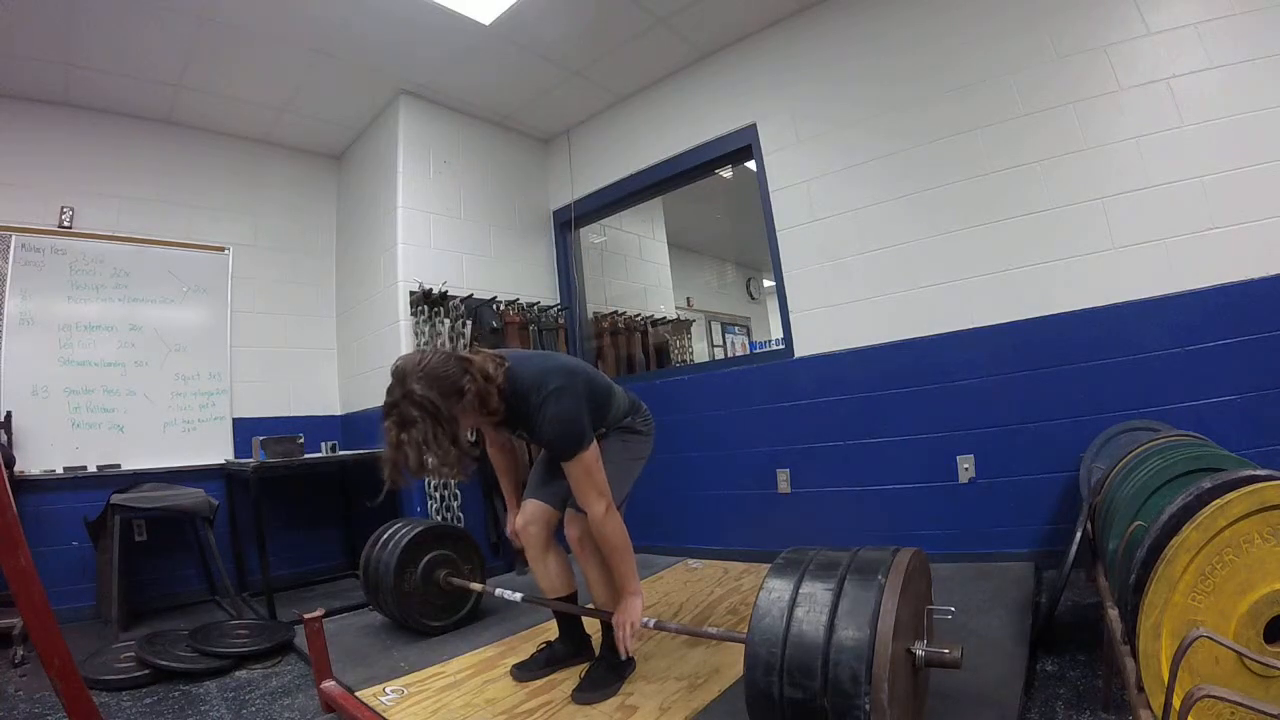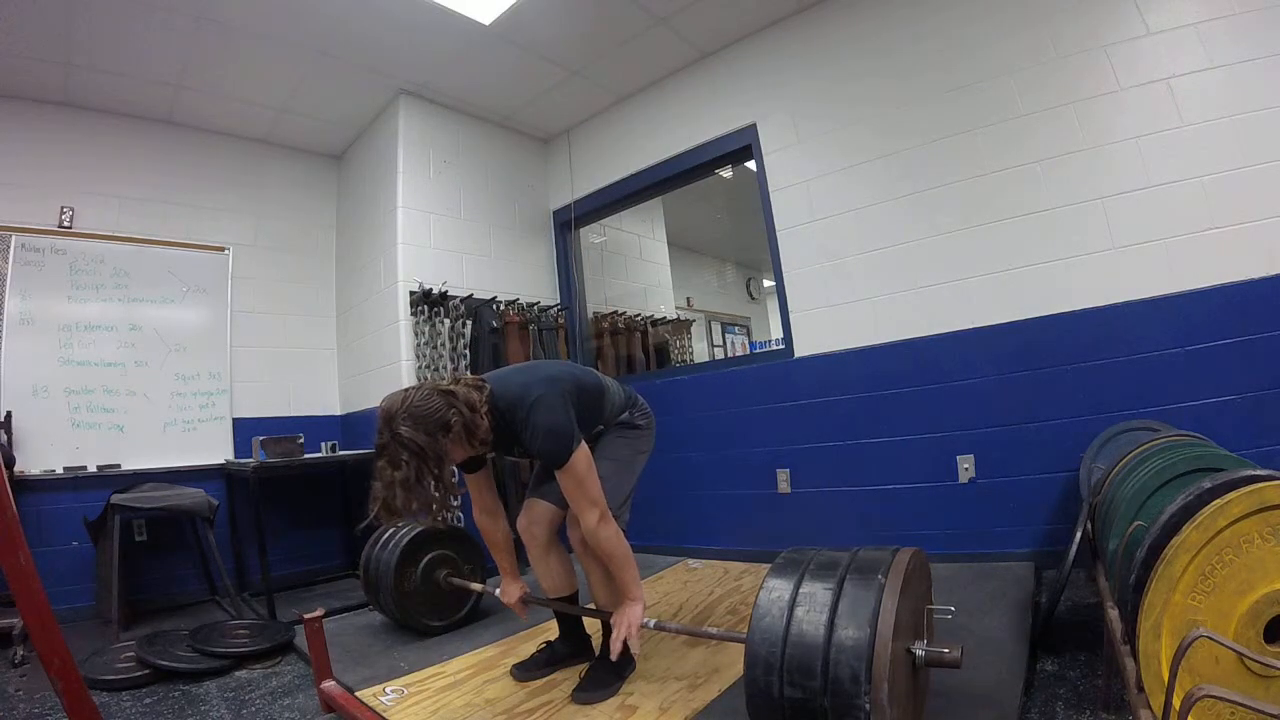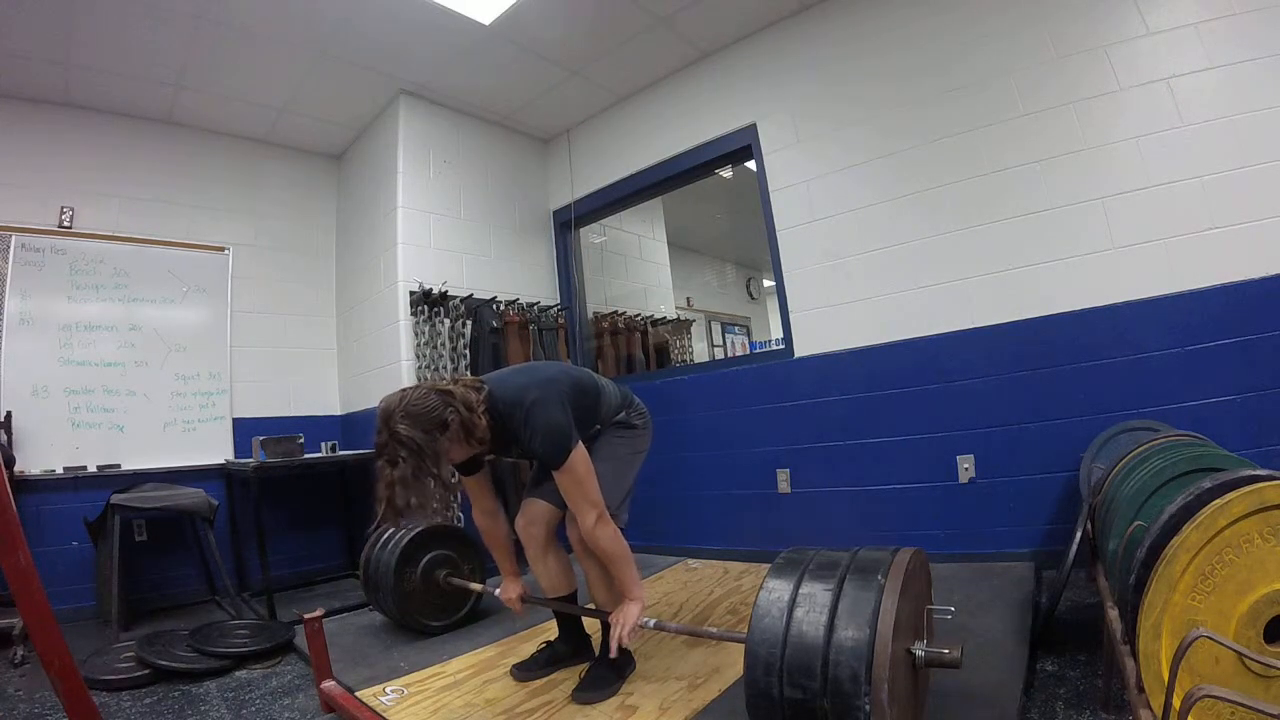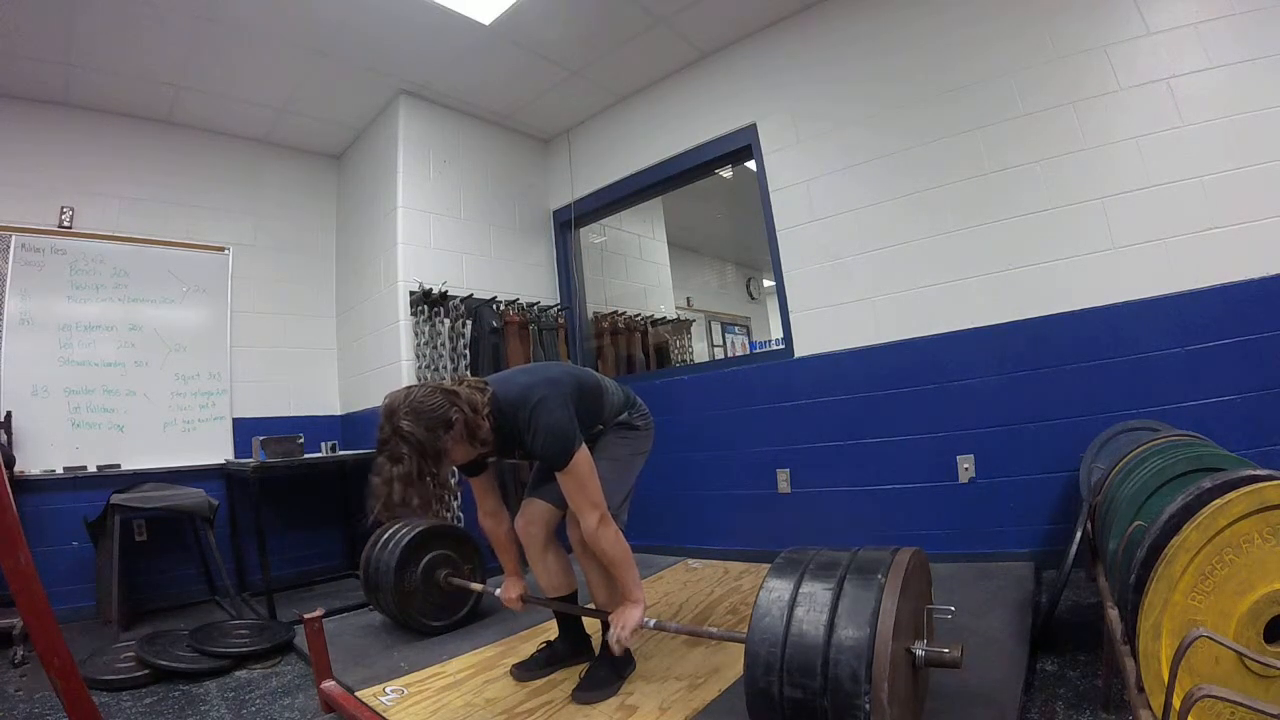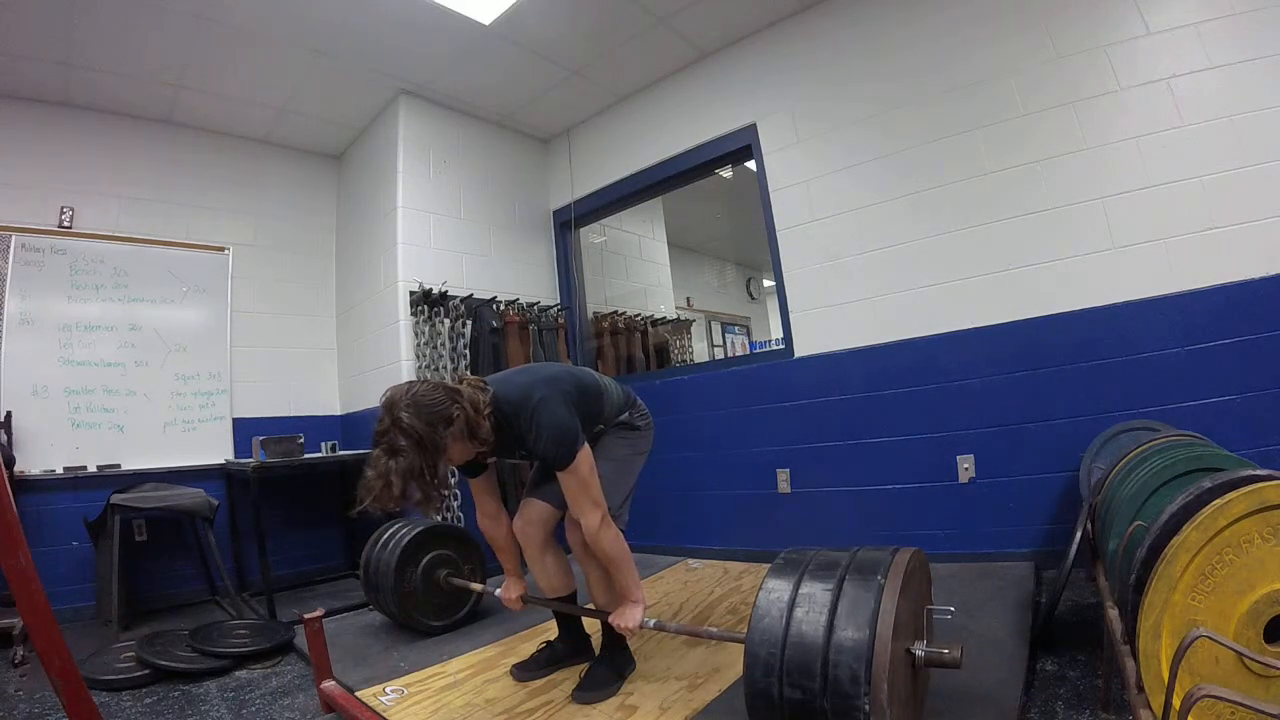
dt=1s
person 1, frame 1
left shoulder: (550, 402)
right shoulder: (483, 388)
left elbow: (599, 508)
right elbow: (500, 445)
left wrist: (631, 595)
right wrist: (514, 509)
left hip: (621, 431)
right hip: (574, 435)
left knee: (578, 531)
right knee: (530, 525)
left ankle: (615, 653)
right ankle: (572, 639)
person 1, frame 2
left shoulder: (539, 416)
right shoulder: (465, 420)
left elbow: (594, 517)
right elbow: (487, 512)
left wrist: (633, 600)
right wrist: (510, 577)
left hip: (623, 426)
right hip: (579, 430)
left knee: (582, 532)
right knee: (532, 526)
left ankle: (615, 655)
right ankle: (573, 640)
person 1, frame 3
left shoulder: (536, 416)
right shoulder: (462, 426)
left elbow: (592, 517)
right elbow: (486, 512)
left wrist: (632, 598)
right wrist: (510, 576)
left hip: (620, 425)
right hip: (575, 431)
left knee: (581, 532)
right knee: (530, 526)
left ankle: (615, 654)
right ankle: (572, 640)
person 1, frame 4
left shoulder: (540, 418)
right shoulder: (467, 428)
left elbow: (594, 519)
right elbow: (492, 514)
left wrist: (633, 600)
right wrist: (512, 576)
left hip: (622, 426)
right hip: (576, 432)
left knee: (581, 531)
right knee: (529, 525)
left ankle: (616, 654)
right ankle: (572, 639)
person 1, frame 5
left shoulder: (541, 417)
right shoulder: (467, 428)
left elbow: (594, 518)
right elbow: (490, 515)
left wrist: (633, 600)
right wrist: (513, 576)
left hip: (622, 426)
right hip: (578, 431)
left knee: (580, 531)
right knee: (528, 526)
left ankle: (616, 652)
right ankle: (572, 639)
